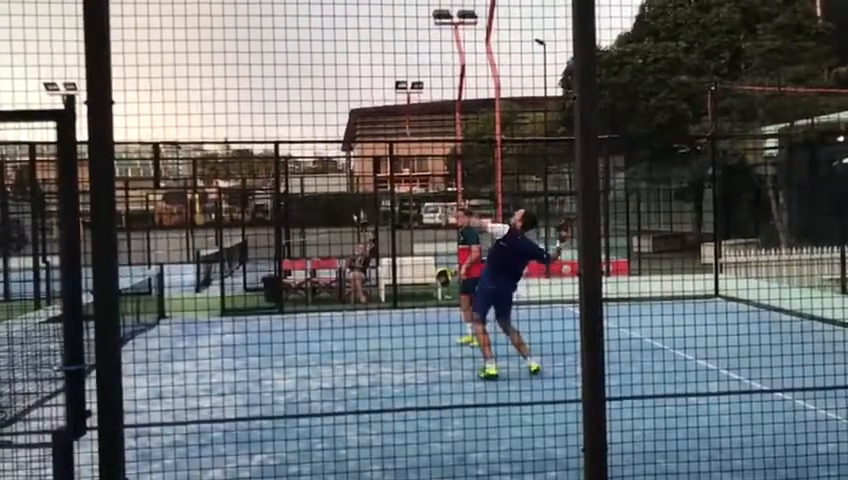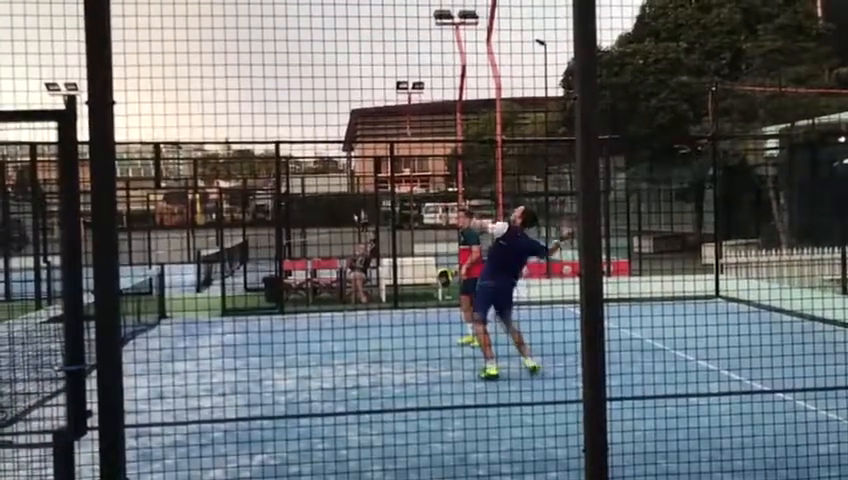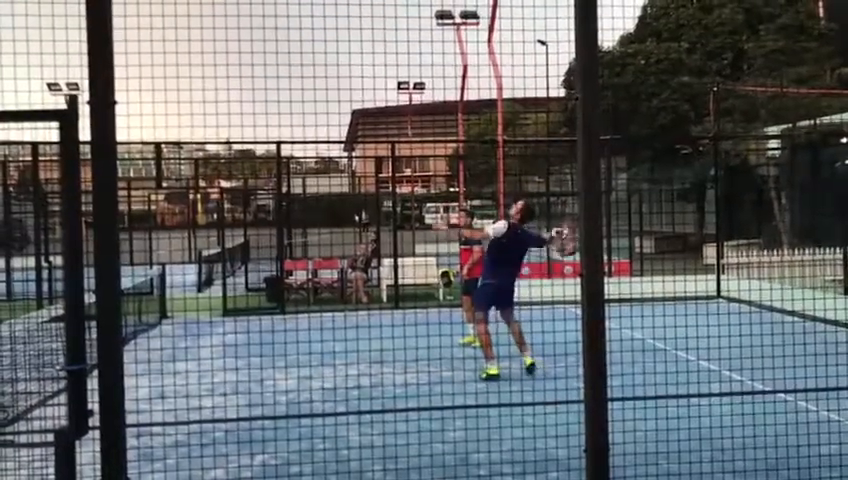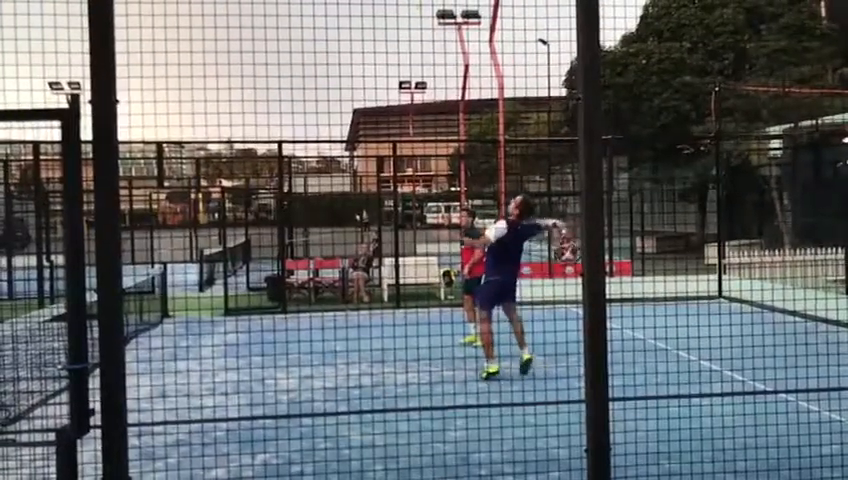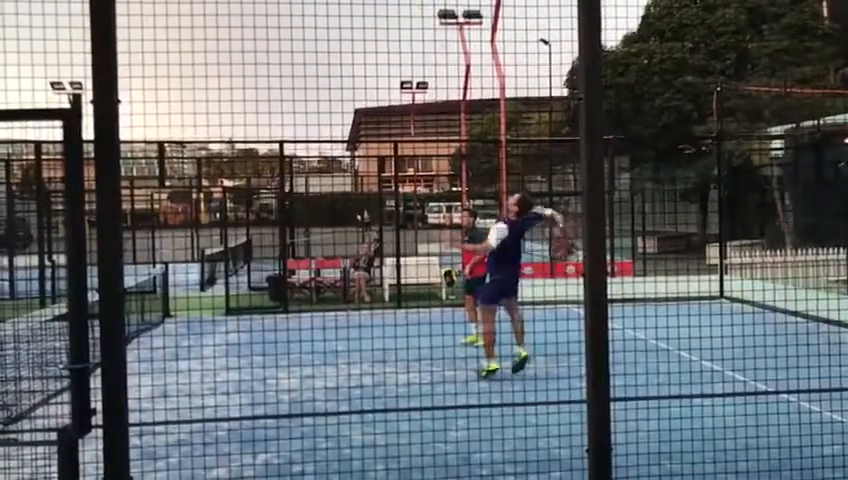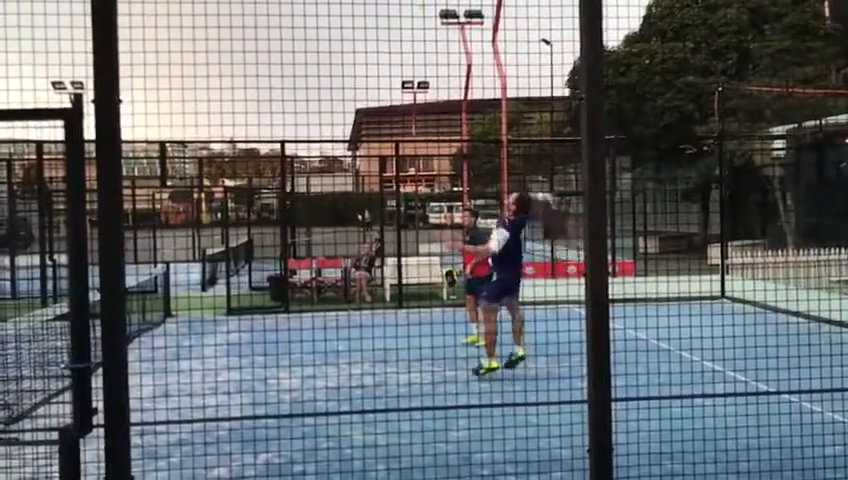
dt=0.2s
person 1, frame 1
left shoulder: (505, 232)
right shoulder: (530, 246)
left elbow: (481, 224)
right elbow: (551, 259)
right wrist: (559, 246)
left hip: (488, 285)
right hip: (507, 289)
left knee: (478, 322)
right knee: (506, 325)
left ankle: (490, 367)
right ankle: (531, 361)
person 1, frame 2
left shoulder: (505, 229)
right shoulder: (529, 243)
left elbow: (480, 225)
right elbow: (548, 252)
right wrist: (558, 242)
left hip: (488, 284)
right hip: (507, 286)
left knee: (479, 322)
right knee: (508, 321)
left ankle: (491, 367)
right ankle: (529, 360)
person 1, frame 3
left shoulder: (505, 226)
right shoulder: (528, 236)
left elbow: (479, 235)
right elbow: (546, 240)
left hip: (489, 281)
right hip: (508, 282)
left knee: (480, 321)
right knee: (510, 318)
left ankle: (491, 367)
right ankle: (527, 357)
person 1, frame 4
left shoulder: (504, 226)
right shoulder: (527, 228)
left elbow: (481, 243)
right elbow: (550, 223)
left hip: (493, 278)
right hip: (511, 277)
left knee: (484, 320)
right knee: (512, 314)
left ankle: (491, 365)
right ankle: (525, 353)
person 1, frame 5
left shoulder: (503, 227)
right shoulder: (526, 220)
left elbow: (484, 249)
right elbow: (551, 214)
left wrist: (461, 245)
right wrist: (559, 226)
left hip: (496, 276)
right hip: (512, 273)
left knee: (488, 318)
right knee: (513, 310)
left ankle: (490, 363)
right ankle: (521, 350)
person 1, frame 6
left shoulder: (504, 229)
right shoulder: (522, 216)
left elbow: (486, 252)
right elbow: (534, 201)
left wrist: (463, 247)
left hip: (501, 274)
right hip: (514, 271)
left knee: (489, 316)
right knee: (514, 308)
left ankle: (490, 361)
right ankle: (518, 349)
person 2, frame 1
left shoulder: (471, 233)
right shoulder: (461, 233)
left elbow: (475, 253)
left wrist: (465, 266)
right wrist: (461, 268)
left hip: (475, 274)
right hip: (466, 274)
right knee: (464, 303)
right ankle: (470, 334)
person 2, frame 2
left shoulder: (471, 233)
right shoulder: (462, 233)
left elbow: (476, 254)
left wrist: (465, 266)
right wrist: (461, 268)
left hip: (475, 274)
right hip: (467, 275)
right knee: (465, 303)
right ankle: (471, 334)
person 2, frame 3
right shoulder: (463, 234)
left elbow: (477, 253)
left wrist: (467, 266)
right wrist: (462, 268)
left hip: (476, 274)
right hip: (467, 274)
right knee: (466, 303)
right ankle: (472, 335)
person 2, frame 4
left shoulder: (475, 233)
right shoulder: (464, 233)
left elbow: (479, 253)
left wrist: (468, 266)
right wrist: (463, 267)
left hip: (477, 274)
right hip: (468, 274)
right knee: (467, 302)
right ankle: (473, 334)
person 2, frame 5
left shoulder: (477, 233)
right shoulder: (466, 233)
left elbow: (480, 253)
left wrist: (469, 266)
right wrist: (464, 266)
left hip: (479, 274)
right hip: (469, 274)
right knee: (469, 302)
right ankle: (474, 334)
person 2, frame 6
left shoulder: (479, 233)
right shoulder: (467, 233)
left wrist: (470, 265)
right wrist: (465, 265)
left hip: (481, 273)
right hip: (471, 273)
right knee: (470, 302)
right ankle: (475, 334)
